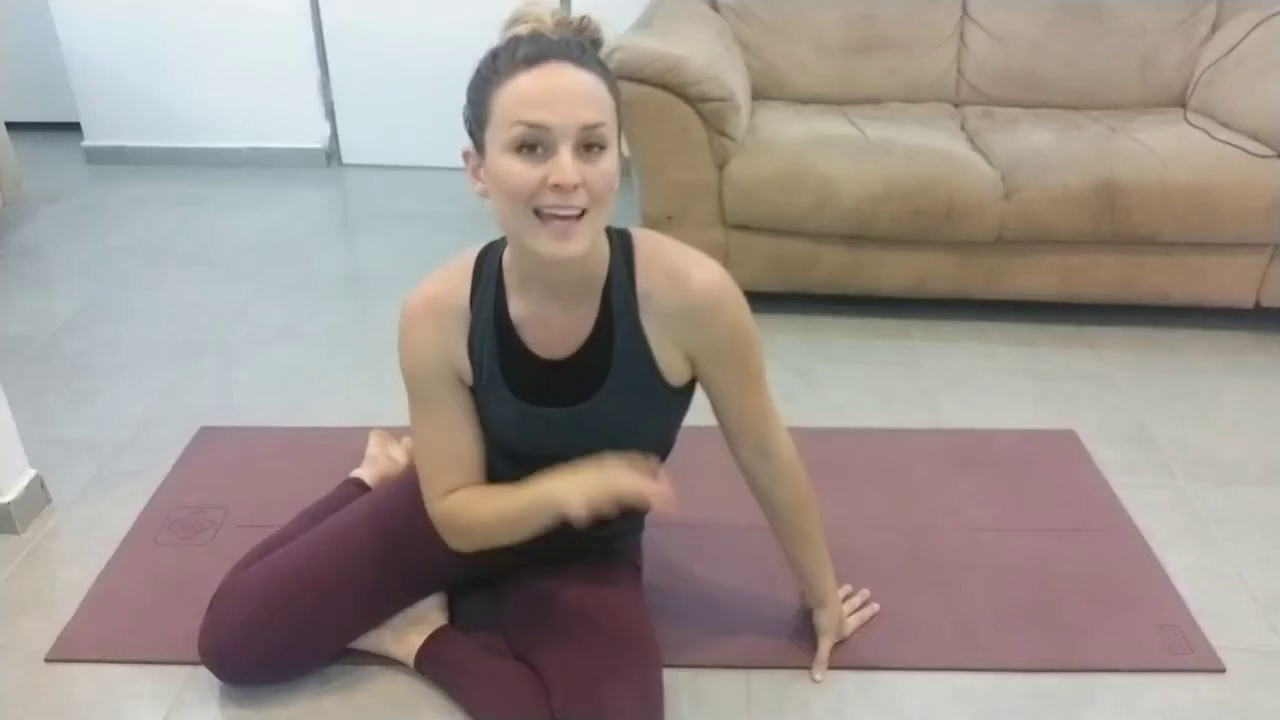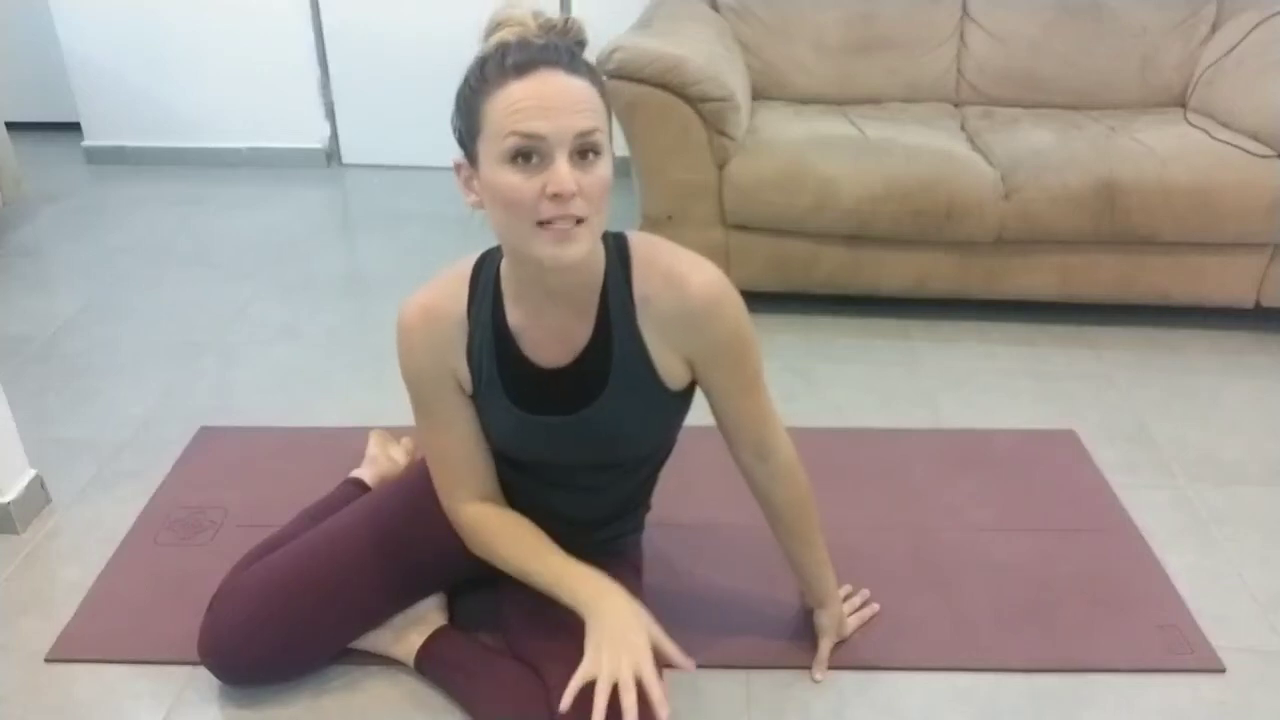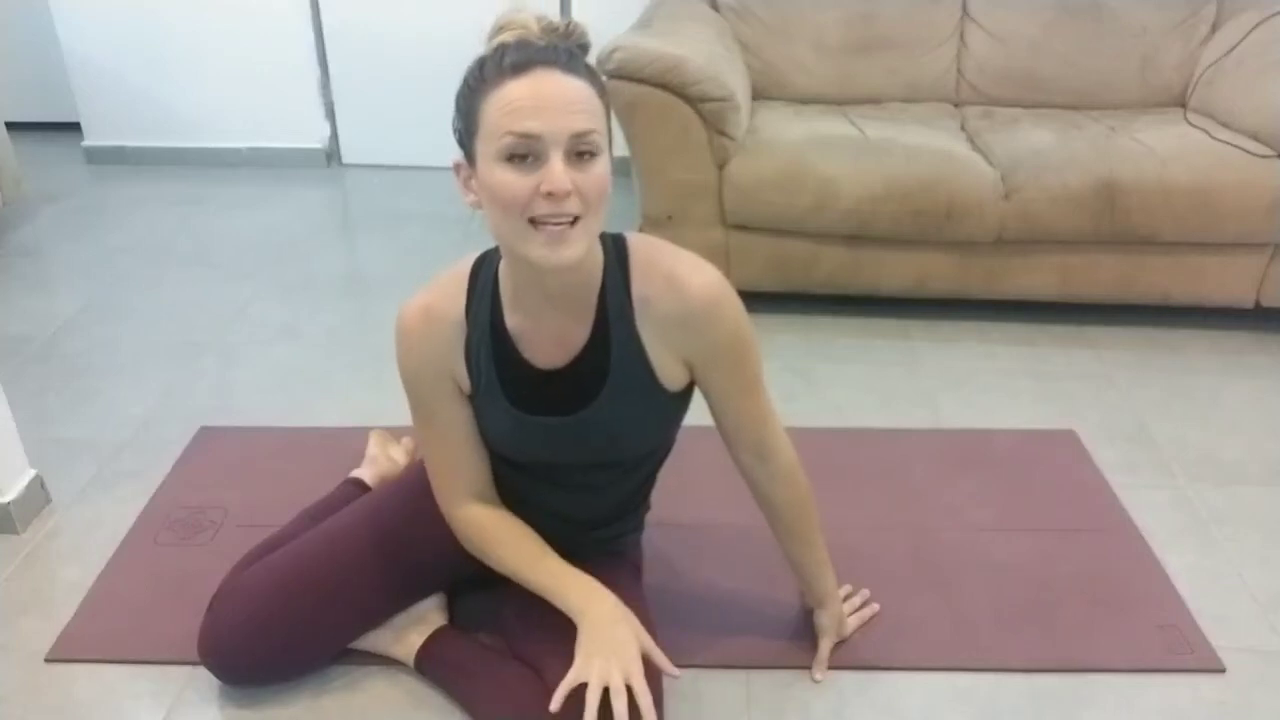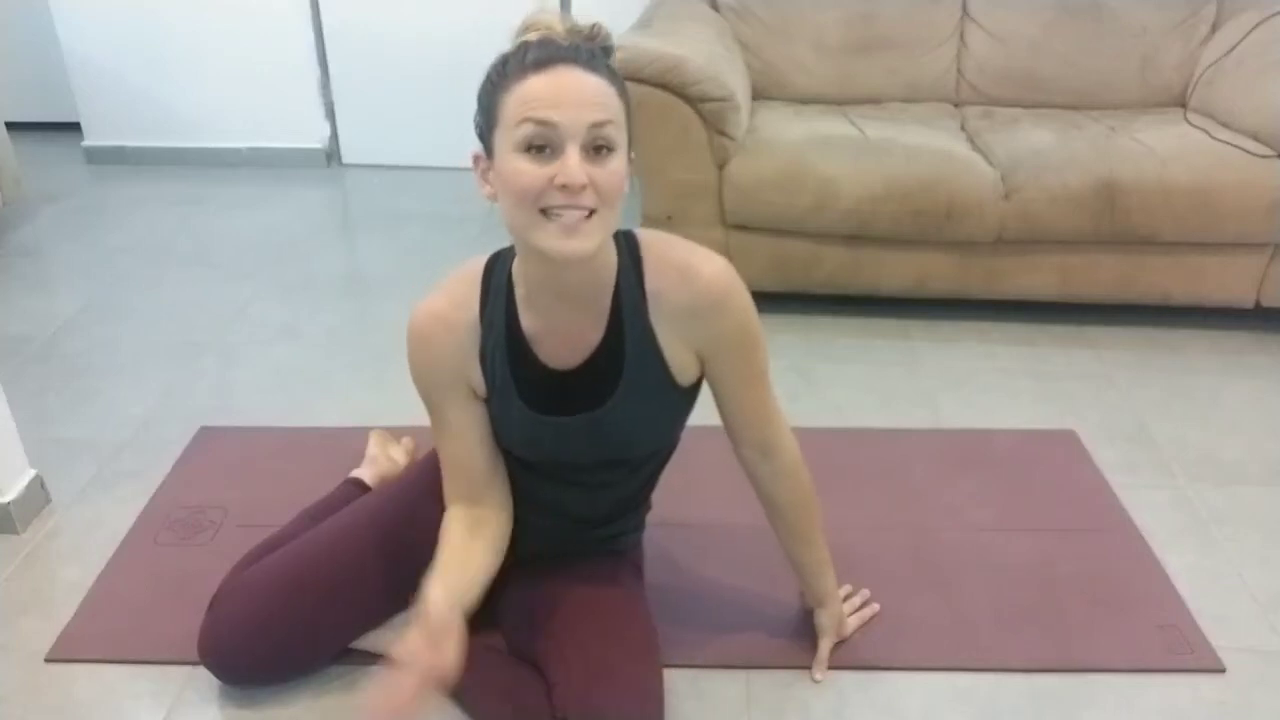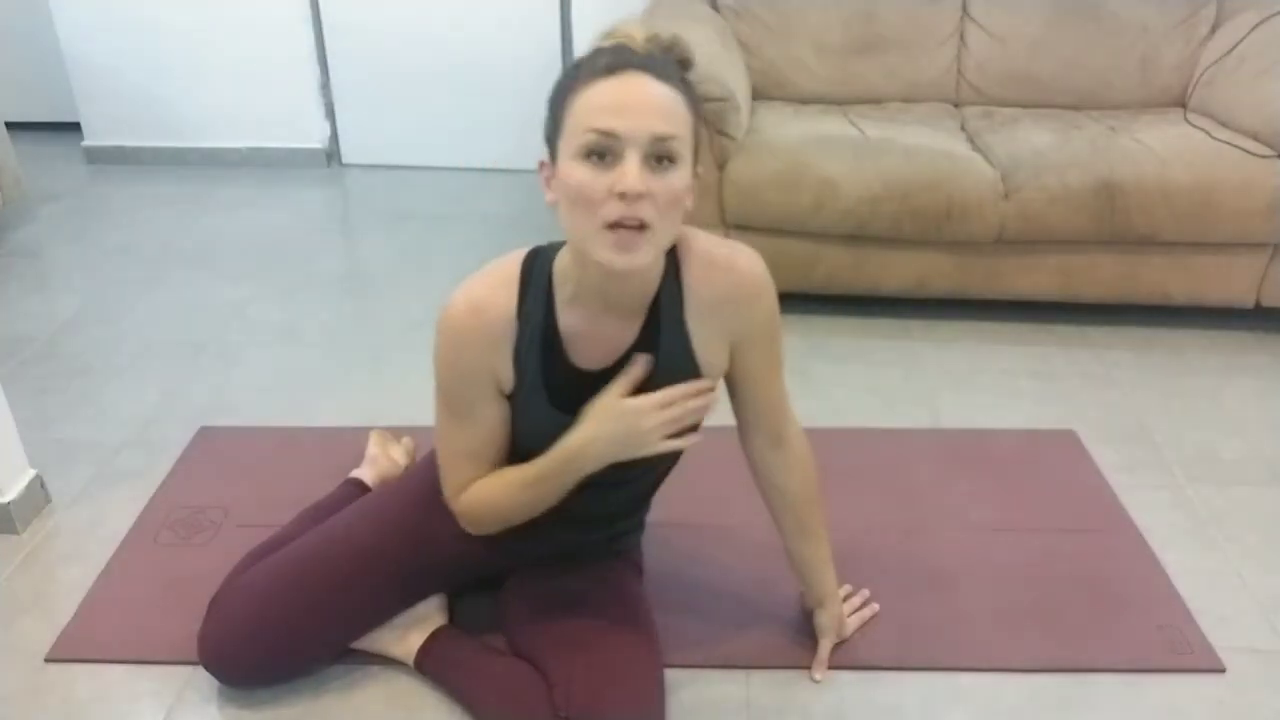
dt=1s
person 1, frame 1
left shoulder: (689, 292)
right shoulder: (438, 313)
left elbow: (765, 454)
right elbow: (457, 512)
left wrist: (820, 595)
right wrist: (562, 487)
left hip: (591, 551)
right hip: (483, 514)
right knee: (231, 639)
left ankle: (421, 638)
right ankle: (384, 477)
person 1, frame 2
left shoulder: (688, 296)
right shoulder: (436, 321)
left elbow: (765, 455)
right elbow: (475, 506)
left wrist: (821, 594)
right wrist: (598, 599)
left hip: (595, 547)
right hip: (483, 513)
right knee: (232, 637)
left ankle: (419, 638)
right ankle: (383, 476)
person 1, frame 3
left shoulder: (686, 297)
right shoulder: (434, 323)
left elbow: (765, 456)
right elbow: (470, 504)
left wrist: (821, 593)
right wrist: (590, 608)
left hip: (593, 549)
right hip: (480, 514)
right knee: (232, 639)
left ankle: (420, 637)
right ankle: (380, 475)
person 1, frame 4
left shoulder: (697, 289)
right shoulder: (447, 324)
left elbow: (768, 451)
right elbow: (478, 503)
left wrist: (820, 592)
right wrist: (444, 601)
left hip: (590, 553)
right hip: (489, 513)
right knee: (231, 640)
left ankle: (418, 633)
right ankle: (380, 477)
person 1, frame 5
left shoulder: (732, 284)
right shoulder: (483, 312)
left elbow: (775, 442)
right elbow: (473, 506)
left wrist: (821, 591)
right wrist: (589, 446)
left hip: (589, 551)
right hip: (474, 510)
right knee: (231, 643)
left ankle: (425, 638)
right ankle: (378, 479)
